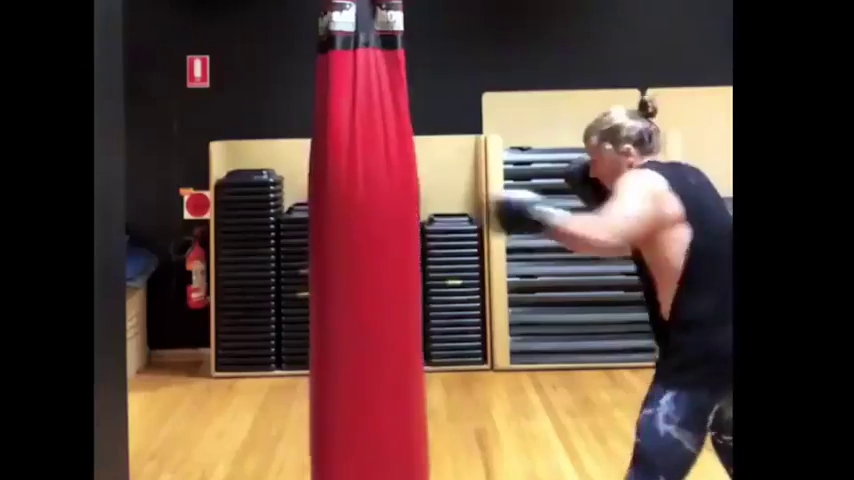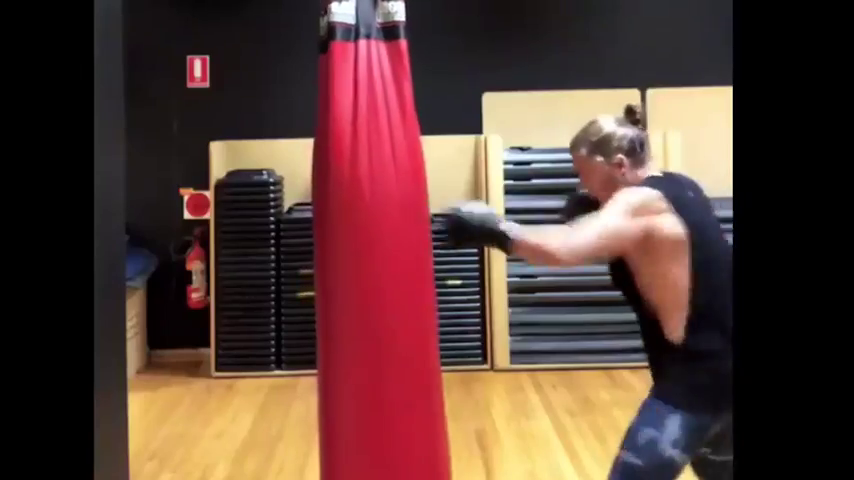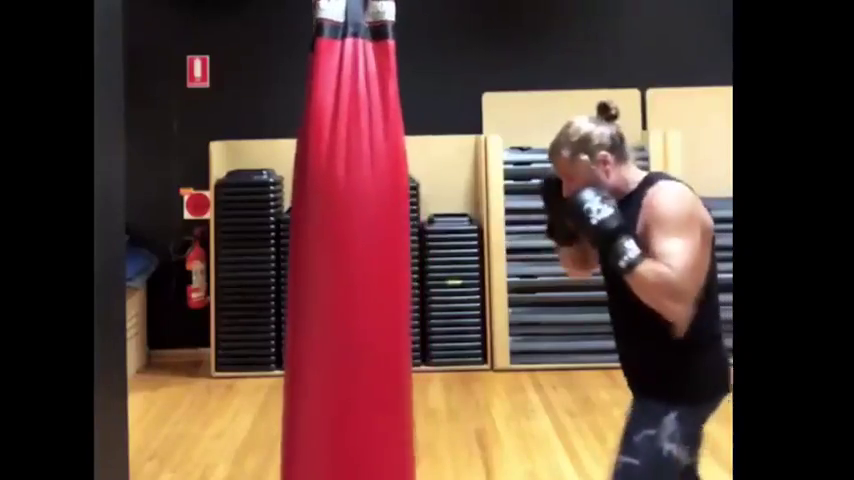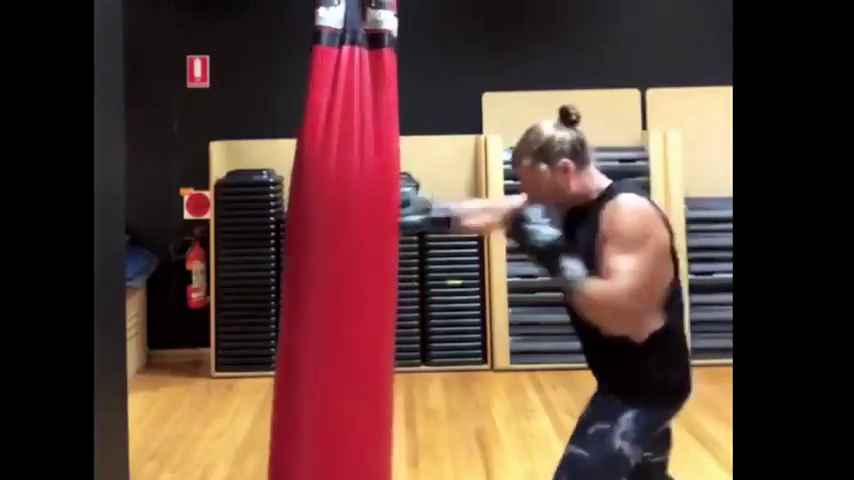
dt=0.5s
person 1, frame 1
left shoulder: (642, 182)
right shoulder: (684, 178)
left elbow: (600, 238)
left wrist: (535, 213)
right wrist: (601, 196)
left hip: (698, 356)
right hip: (721, 348)
person 1, frame 2
left shoulder: (643, 203)
right shoulder: (677, 188)
left elbow: (562, 248)
left wrist: (492, 231)
left hip: (697, 378)
right hip: (710, 370)
person 1, frame 3
left shoulder: (667, 201)
right shoulder: (617, 201)
left elbow: (676, 298)
right elbow: (579, 263)
left wrist: (614, 241)
right wrist: (561, 224)
left hip: (682, 379)
right hip: (659, 374)
person 1, frame 4
left shoulder: (627, 213)
right shoulder: (567, 202)
left elbow: (619, 316)
right elbow: (494, 212)
left wrist: (556, 256)
left hip: (647, 381)
right hip: (635, 376)
